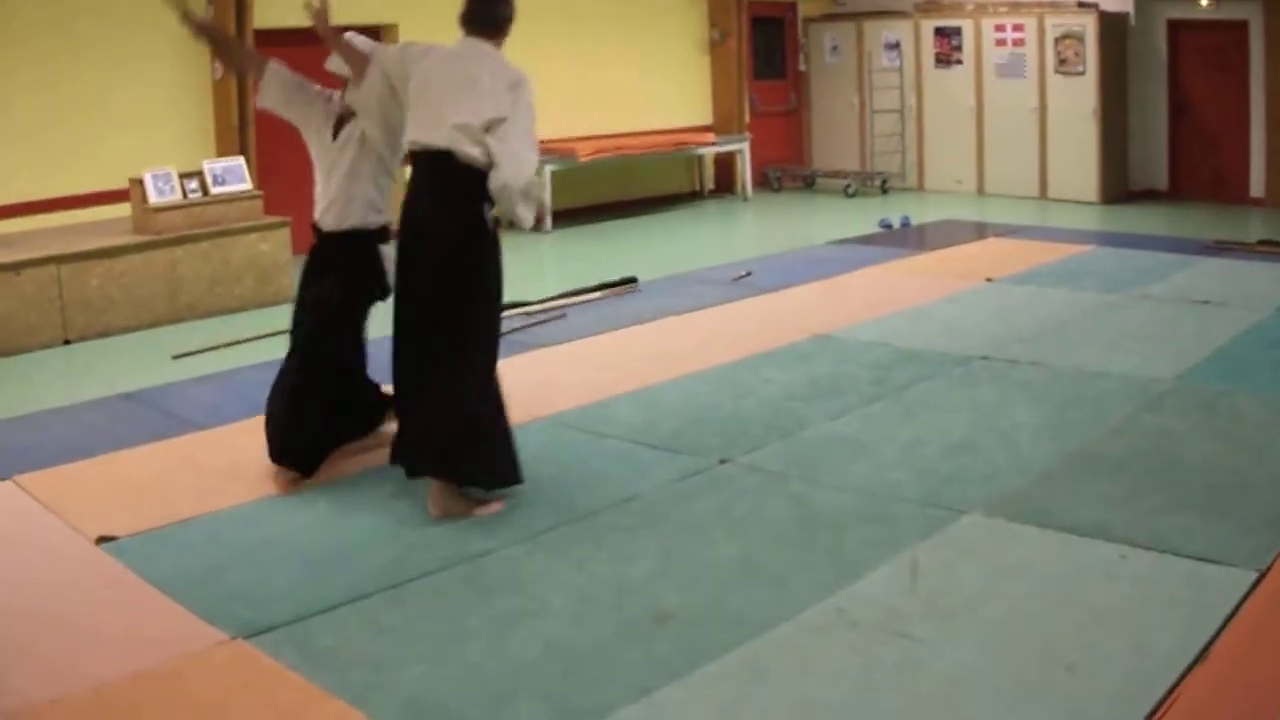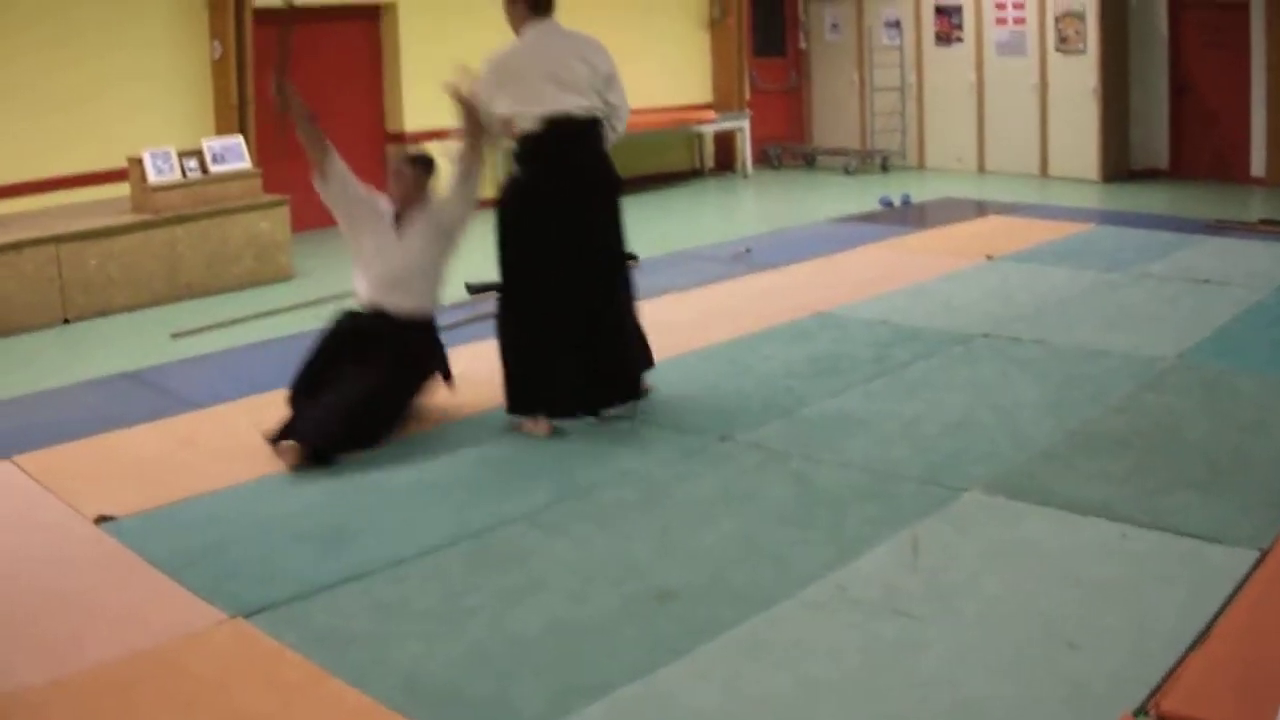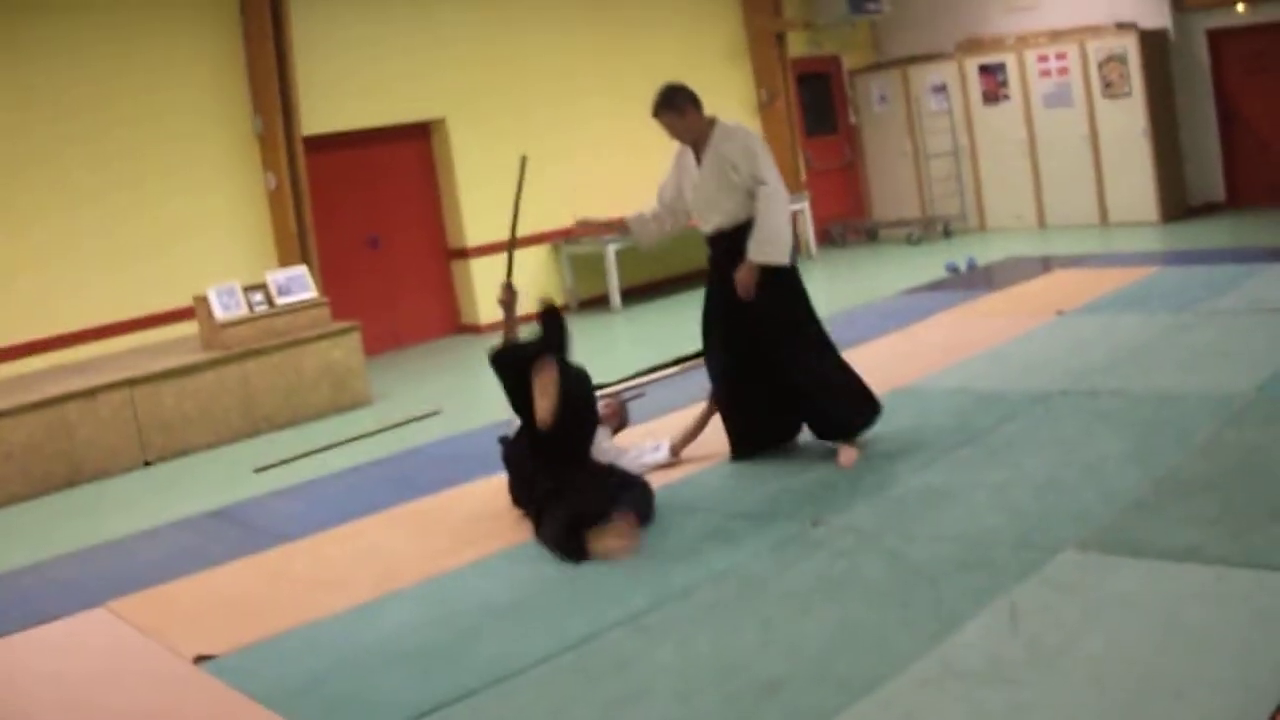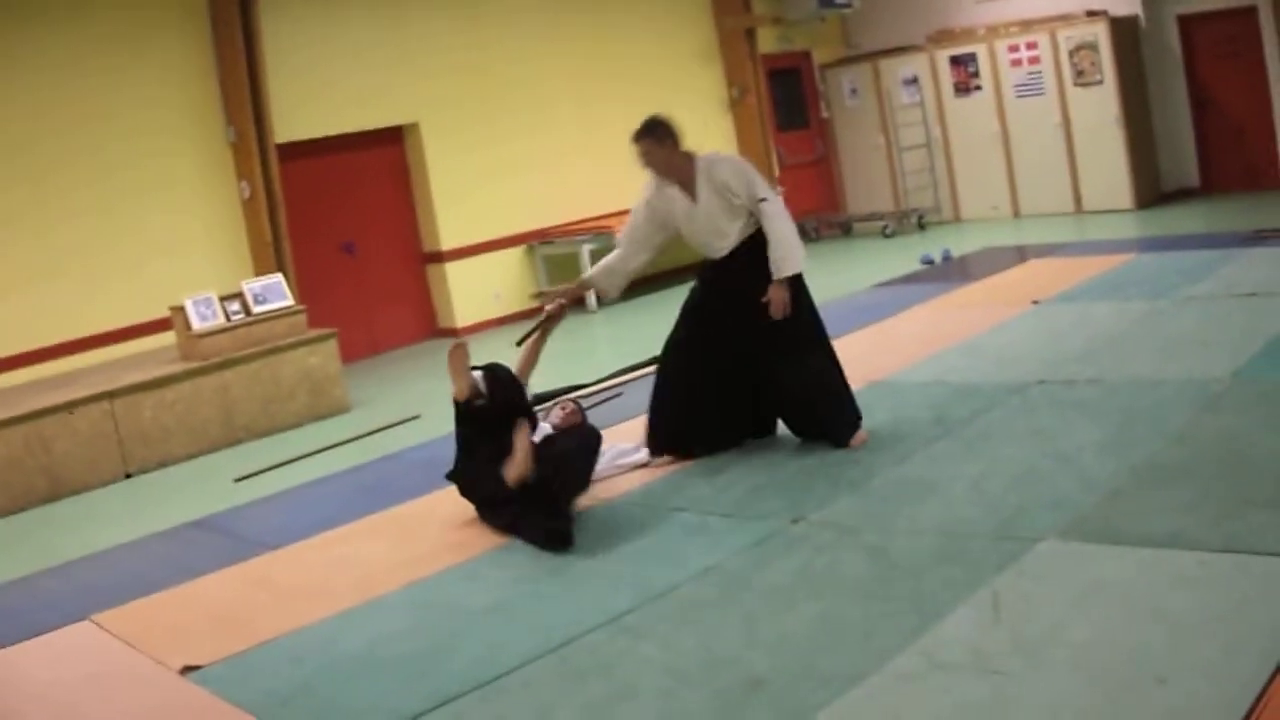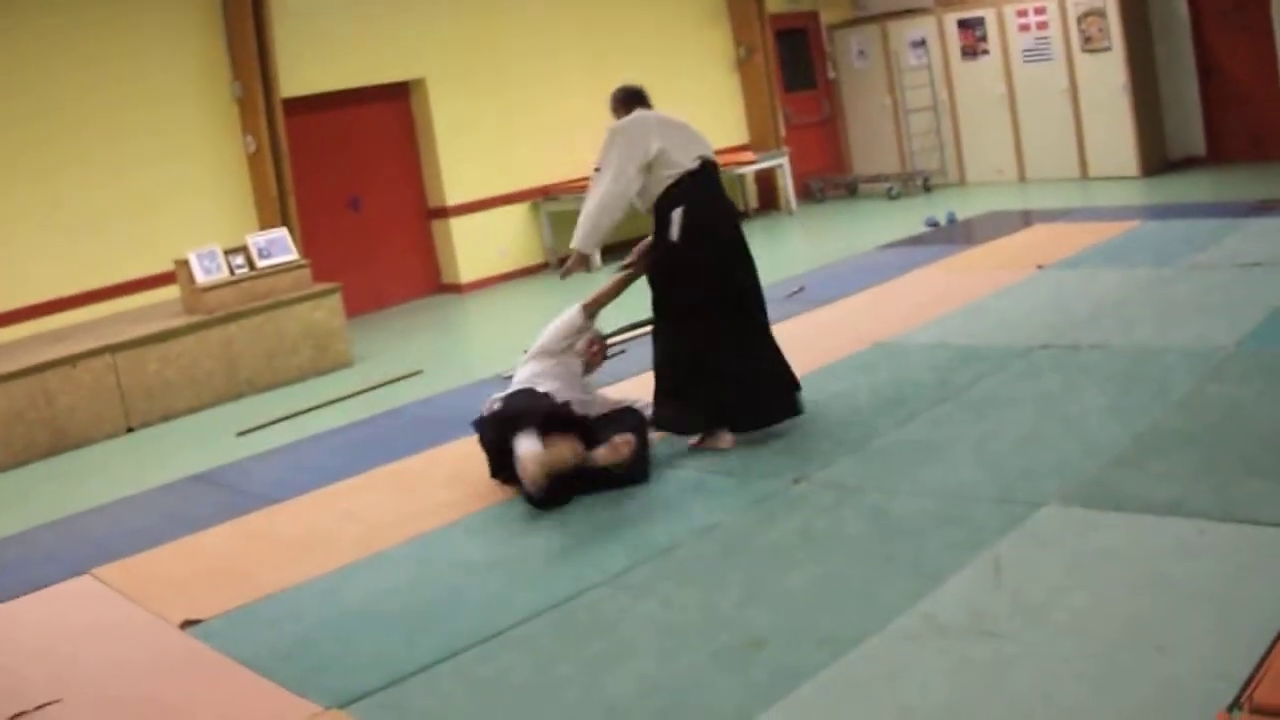
dt=0.7s
person 1, frame 1
left shoulder: (421, 59)
right shoulder: (509, 80)
left elbow: (368, 62)
right elbow: (514, 167)
right wrist: (531, 210)
left hip: (420, 201)
right hip: (465, 208)
left knee: (428, 329)
right knee: (463, 340)
left ankle: (479, 448)
right ankle: (447, 485)
person 1, frame 2
left shoulder: (507, 62)
right shoulder: (590, 49)
left elbow: (482, 124)
right elbow: (616, 116)
left hip: (539, 174)
right hip: (590, 168)
left knee: (530, 290)
right knee: (602, 275)
left ankle: (540, 407)
right ankle: (626, 376)
person 1, frame 3
left shoulder: (741, 142)
right shoulder: (685, 159)
left elbow: (772, 202)
right elbow: (668, 214)
left wrist: (756, 262)
right wrist: (610, 226)
left hip: (759, 257)
right hip: (723, 258)
left knee: (797, 344)
right knee: (730, 355)
left ankle: (844, 431)
right ankle: (762, 433)
person 1, frame 4
left shoulder: (727, 169)
right shoulder: (656, 197)
left elbow: (774, 215)
right elbow: (631, 248)
left wrist: (782, 279)
right wrist: (581, 285)
left hip: (760, 266)
right hip: (720, 274)
left knee: (796, 345)
right knee: (686, 356)
left ankle: (842, 425)
right ankle: (683, 443)
person 1, frame 5
left shoulder: (625, 132)
right shoulder: (676, 127)
left elbow: (610, 192)
left wrist: (582, 248)
right wrist: (656, 242)
left hip: (689, 222)
right hip: (720, 214)
left knee: (688, 321)
right knee: (729, 311)
left ankle: (719, 422)
person 2, frame 1
left shoulder: (383, 121)
right shoulder: (320, 109)
right elbow: (260, 69)
left hip: (360, 254)
right hip: (329, 247)
left knee: (317, 351)
right knee: (332, 349)
left ankle: (296, 451)
right ankle: (366, 414)
person 2, frame 2
left shoulder: (441, 220)
right shoulder: (367, 210)
left elbow: (471, 167)
right elbow: (323, 160)
left wrist: (469, 114)
right wrist: (293, 107)
left hip: (411, 339)
right hip: (372, 326)
left ankle: (310, 437)
person 2, frame 3
left shoulder: (609, 449)
left elbow: (667, 451)
right elbow: (514, 367)
left wrist: (705, 417)
right wrist: (509, 313)
left knee: (635, 490)
person 2, frame 4
left shoulder: (567, 445)
right elbow: (519, 378)
right wrist: (546, 327)
right hip: (491, 485)
left knee: (586, 437)
left ankle: (523, 469)
right ankle: (467, 392)
person 2, frame 5
left shoulder: (585, 395)
right shoulder: (553, 352)
right elbow: (586, 310)
right wrist: (633, 272)
left knee: (630, 418)
left ankle: (595, 457)
right ankle: (532, 461)
